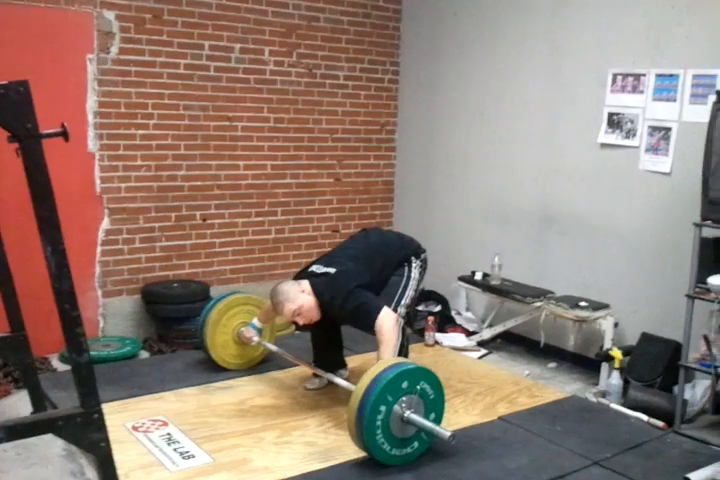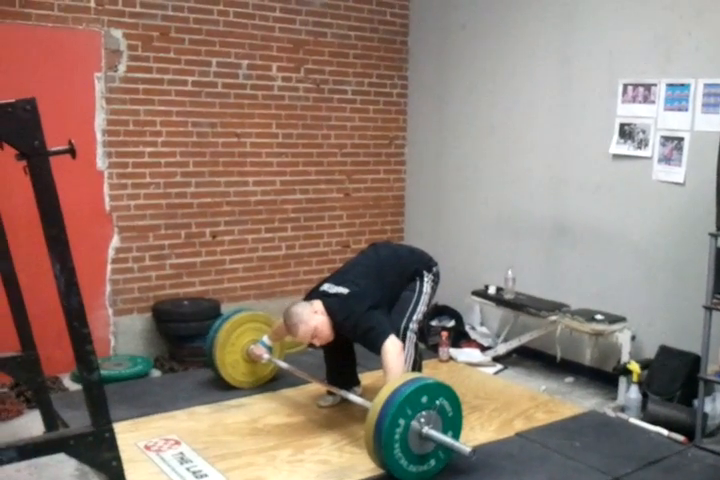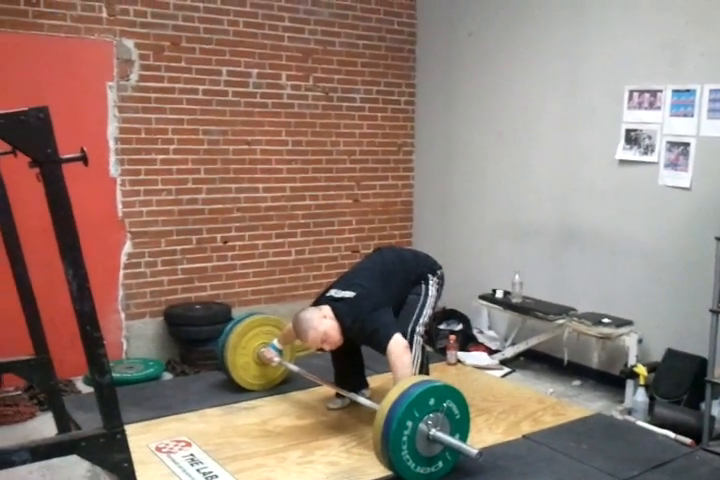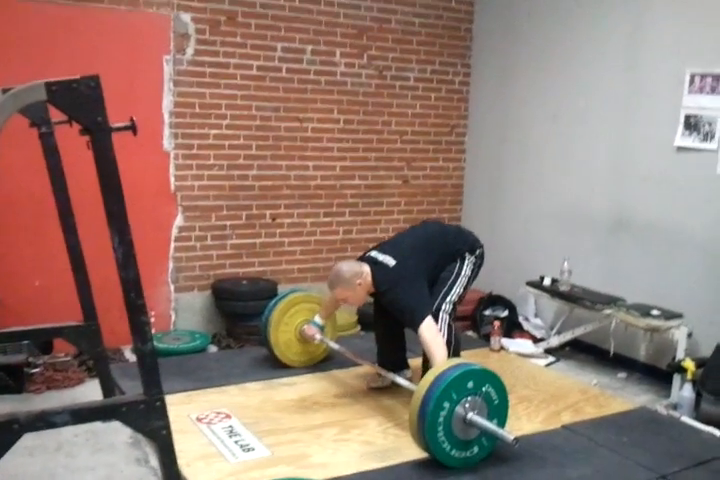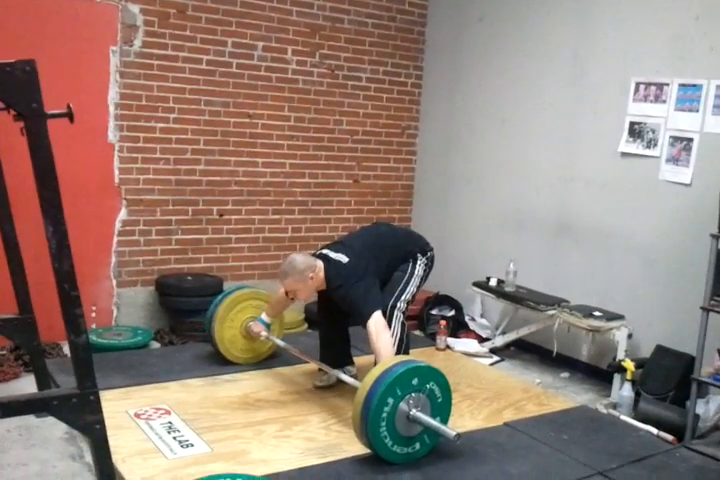
dt=1s
person 1, frame 1
left shoulder: (337, 293)
right shoulder: (299, 284)
left elbow: (388, 319)
right elbow: (277, 303)
right wrist: (255, 325)
left hip: (407, 258)
right hip: (371, 253)
left knee: (392, 312)
right knee: (323, 314)
right ankle: (332, 368)
person 1, frame 2
left shoulder: (350, 312)
right shoulder: (312, 305)
left elbow: (393, 347)
right elbow: (289, 321)
right wrist: (265, 343)
left hip: (418, 272)
right hip: (381, 263)
left knee: (402, 331)
right knee: (336, 331)
right ankle: (345, 386)
person 1, frame 3
left shoulder: (360, 315)
right shoulder: (320, 310)
left elbow: (399, 347)
right elbow: (296, 326)
right wrist: (275, 347)
left hip: (423, 276)
left knee: (409, 335)
right knee: (344, 335)
right ankle: (354, 388)
person 1, frame 4
left shoulder: (396, 284)
right shoulder: (361, 269)
left elbow: (428, 331)
right elbow: (335, 296)
right wrist: (317, 323)
left hip: (463, 252)
right hip: (430, 246)
left knee: (438, 312)
right knee: (386, 307)
right ankle: (395, 368)
person 1, frame 5
left shoulder: (348, 281)
right shoulder: (313, 266)
left elbow: (377, 326)
right elbow: (284, 296)
right wrist: (263, 321)
left hip: (414, 256)
right hip: (379, 251)
left knee: (390, 309)
right knee: (330, 305)
right ankle: (340, 366)
